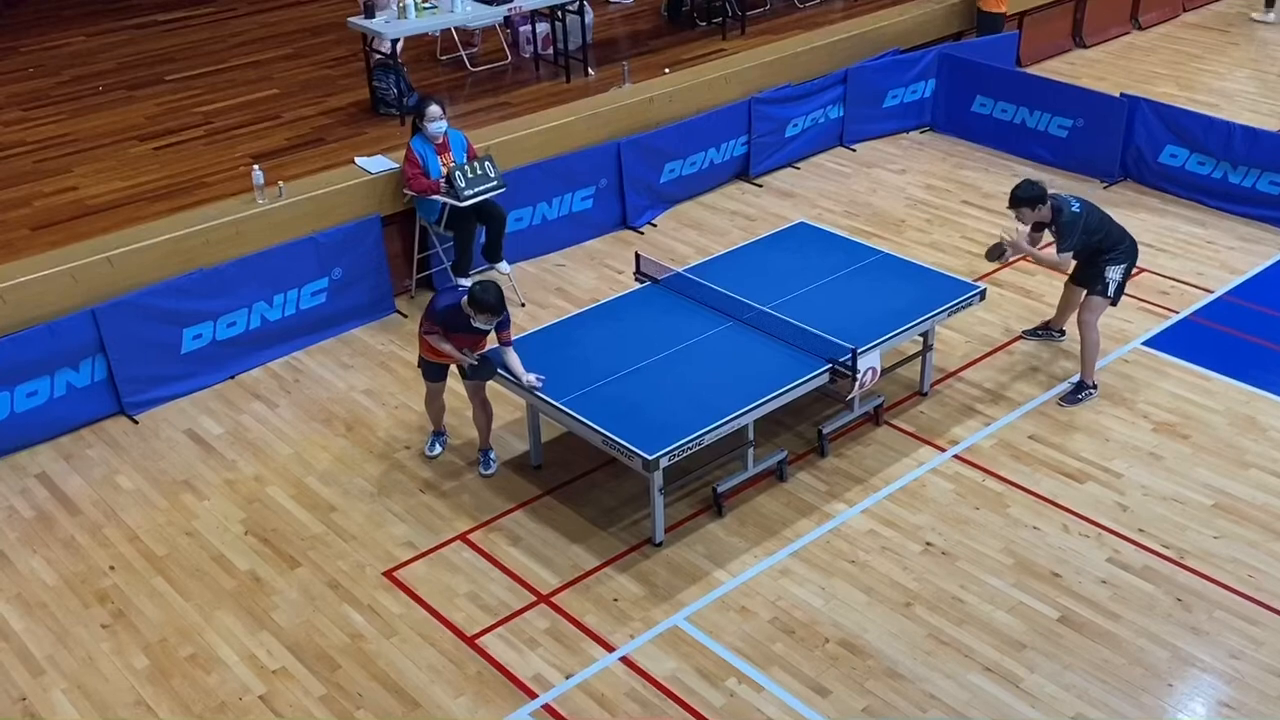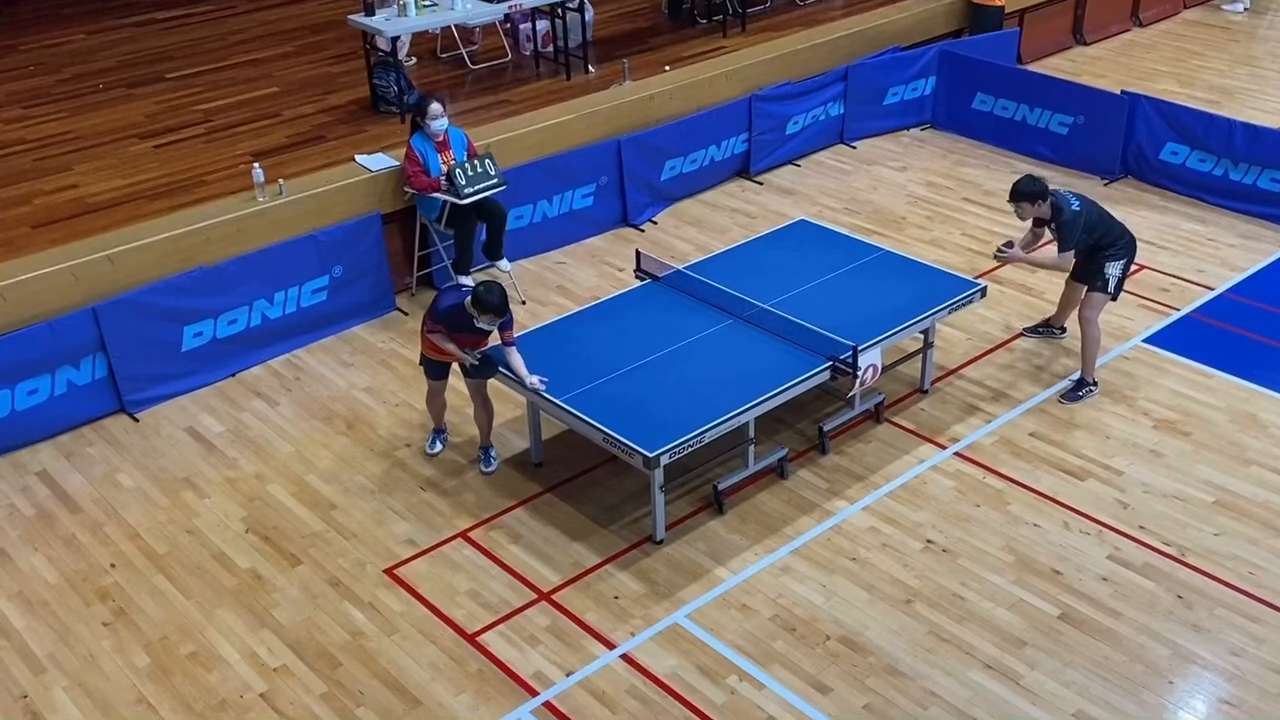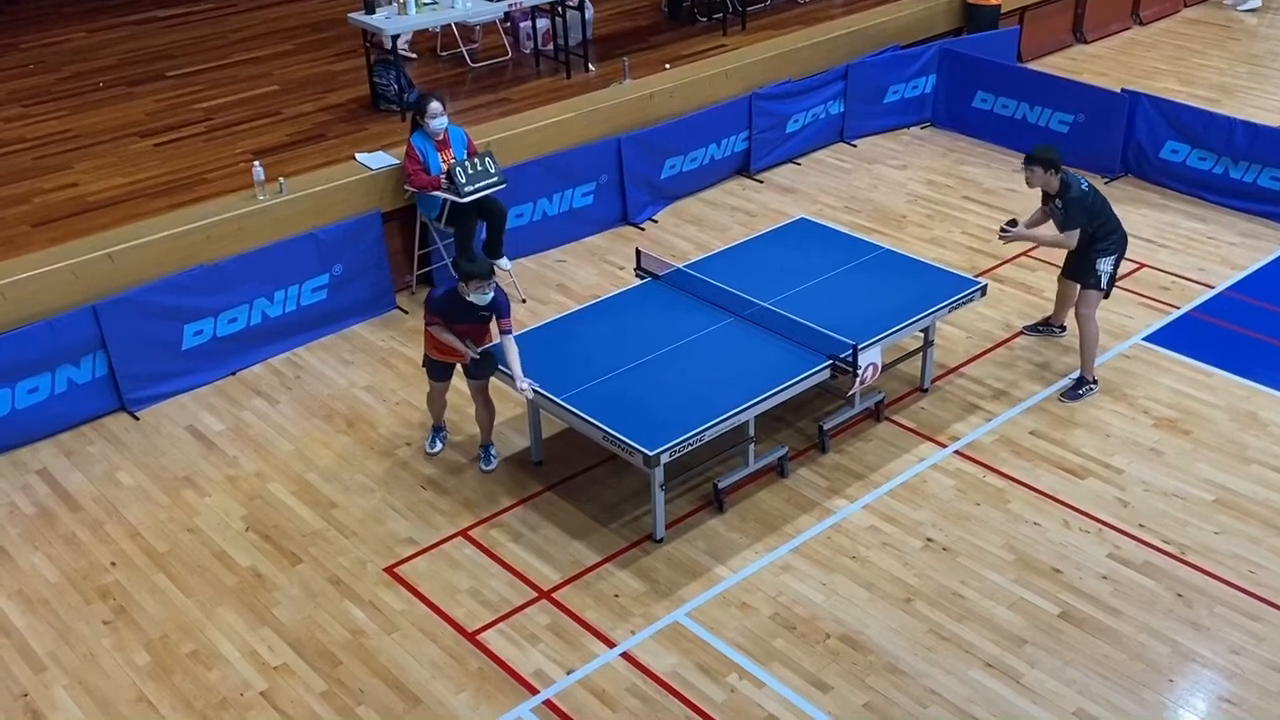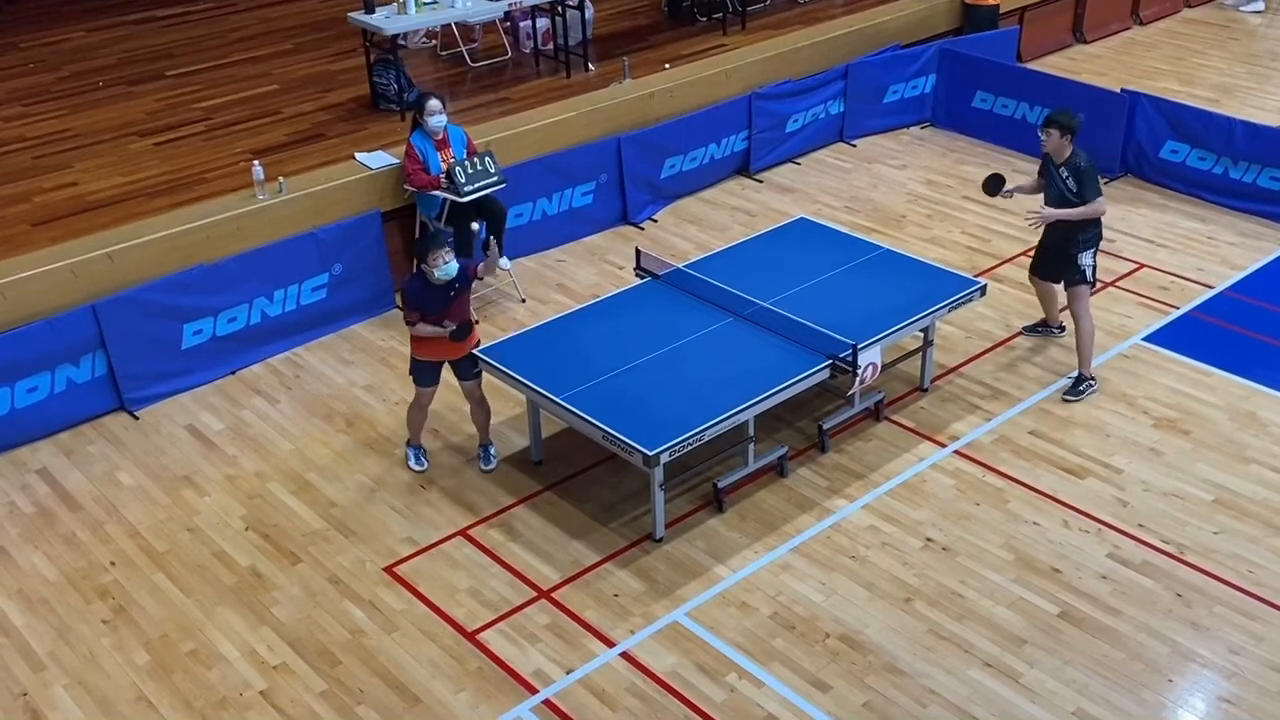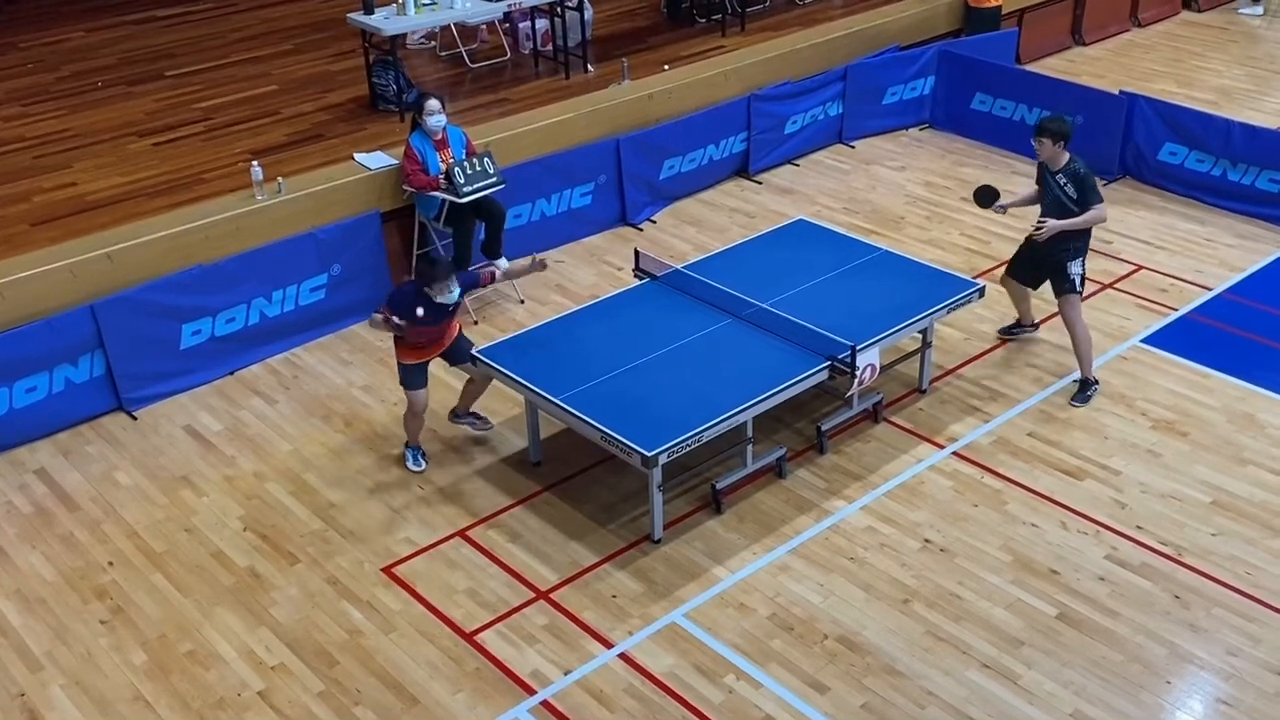
dt=0.5s
person 1, frame 1
left shoulder: (1067, 218)
right shoulder: (1046, 207)
left elbow: (1062, 264)
right elbow: (1034, 238)
left wrist: (1024, 249)
right wrist: (1015, 249)
left hip: (1117, 255)
right hip: (1094, 250)
left knee: (1086, 317)
right knee: (1072, 288)
left ankle: (1087, 384)
right ankle: (1054, 328)
person 1, frame 2
left shoulder: (1068, 216)
right shoulder: (1046, 203)
left elbow: (1063, 263)
right elbow: (1036, 233)
left wrist: (1021, 258)
right wrist: (1016, 248)
left hip: (1115, 251)
right hip: (1092, 246)
left knee: (1087, 313)
right knee: (1073, 286)
left ankle: (1087, 382)
right ankle: (1055, 326)
person 1, frame 3
left shoulder: (1074, 195)
right shoulder: (1050, 185)
left elbow: (1068, 241)
right elbow: (1047, 212)
left wrist: (1027, 236)
right wrist: (1024, 225)
left hip: (1107, 246)
right hip: (1085, 242)
left knee: (1084, 310)
right knee: (1067, 281)
left ankle: (1088, 380)
right ankle: (1055, 323)
person 1, frame 4
left shoulder: (1082, 166)
right shoulder: (1049, 158)
left elbow: (1098, 208)
left wrist: (1055, 213)
right wrist: (1015, 189)
left hip: (1081, 241)
right hip: (1055, 234)
left knee: (1078, 306)
right knee: (1038, 278)
left ankle: (1086, 377)
right ankle: (1052, 324)
person 1, frame 5
left shoulder: (1080, 173)
right shoulder: (1045, 165)
left elbow: (1100, 214)
left wrist: (1060, 225)
right wrist: (1010, 203)
left hip: (1068, 250)
right hip: (1043, 239)
left knee: (1070, 315)
right knee: (1011, 280)
left ankle: (1088, 380)
right ankle: (1026, 322)
person 2, frame 1
left shoulder: (499, 314)
right shoulder: (441, 307)
left elbow: (507, 349)
right elbow: (429, 334)
left wrist: (523, 375)
right wrist: (459, 356)
left hip: (471, 350)
right hip: (436, 349)
left knee: (478, 397)
right knee: (434, 393)
left ankle: (485, 449)
right ankle: (438, 433)
person 2, frame 2
left shoulder: (501, 314)
right shoulder: (445, 306)
left elbow: (510, 350)
right elbow: (431, 332)
left wrist: (526, 376)
right wrist: (461, 354)
left hip: (474, 348)
right hip: (438, 346)
left knee: (479, 395)
right knee: (436, 391)
left ankle: (486, 446)
right ankle: (439, 430)
person 2, frame 3
left shoulder: (497, 297)
right shoulder: (439, 297)
left elbow: (507, 337)
right elbow: (434, 327)
left wrist: (518, 377)
right wrist: (463, 348)
left hip: (477, 348)
right hip: (441, 349)
left knee: (481, 396)
right knee: (437, 392)
left ankle: (487, 445)
right ankle: (438, 428)
person 2, frame 4
left shoulder: (462, 269)
right shoulder: (413, 288)
left elbow: (485, 270)
right elbow: (414, 326)
left wrist: (492, 258)
right wrist: (444, 331)
left hip: (464, 344)
right hip: (427, 350)
left knee: (475, 396)
right knee: (423, 401)
left ankle: (485, 444)
right ankle: (414, 446)
person 2, frame 5
left shoulder: (460, 281)
right shoulder: (404, 296)
left elbow: (499, 275)
right elbow: (375, 320)
left wrist: (530, 268)
right wrist: (394, 325)
left hip: (447, 336)
right hip: (411, 349)
left knee: (483, 373)
right knee: (418, 406)
left ankle: (460, 412)
right ankle: (412, 447)
person 3, frame 1
left shoulder: (457, 137)
right shoulder: (416, 147)
right elbow: (413, 182)
right wrist: (436, 186)
right hip: (437, 202)
left knee: (498, 215)
right knee: (467, 222)
left ankle: (494, 257)
right ankle: (461, 273)
person 3, frame 2
left shoulder: (457, 134)
right shoulder: (416, 145)
left elbow: (474, 160)
right elbow: (413, 179)
right wrist: (437, 183)
right hip: (437, 200)
left knee: (498, 212)
right knee: (467, 220)
left ankle: (494, 254)
right ankle: (462, 271)
person 3, frame 3
left shoulder: (457, 133)
right shoulder: (416, 143)
right elbow: (414, 178)
right wrist: (437, 182)
right hip: (438, 199)
left knee: (498, 211)
right knee: (467, 218)
left ankle: (494, 252)
person 3, frame 4
left shoulder: (457, 132)
right shoulder: (416, 142)
right elbow: (413, 177)
right wrist: (437, 181)
right hip: (438, 198)
left knee: (498, 210)
right knee: (467, 218)
left ankle: (495, 252)
person 3, frame 5
left shoulder: (456, 133)
right shoulder: (415, 143)
right elbow: (412, 178)
right wrist: (436, 182)
right hip: (436, 199)
left knee: (497, 211)
right knee: (466, 220)
left ankle: (493, 253)
right ankle: (461, 269)
